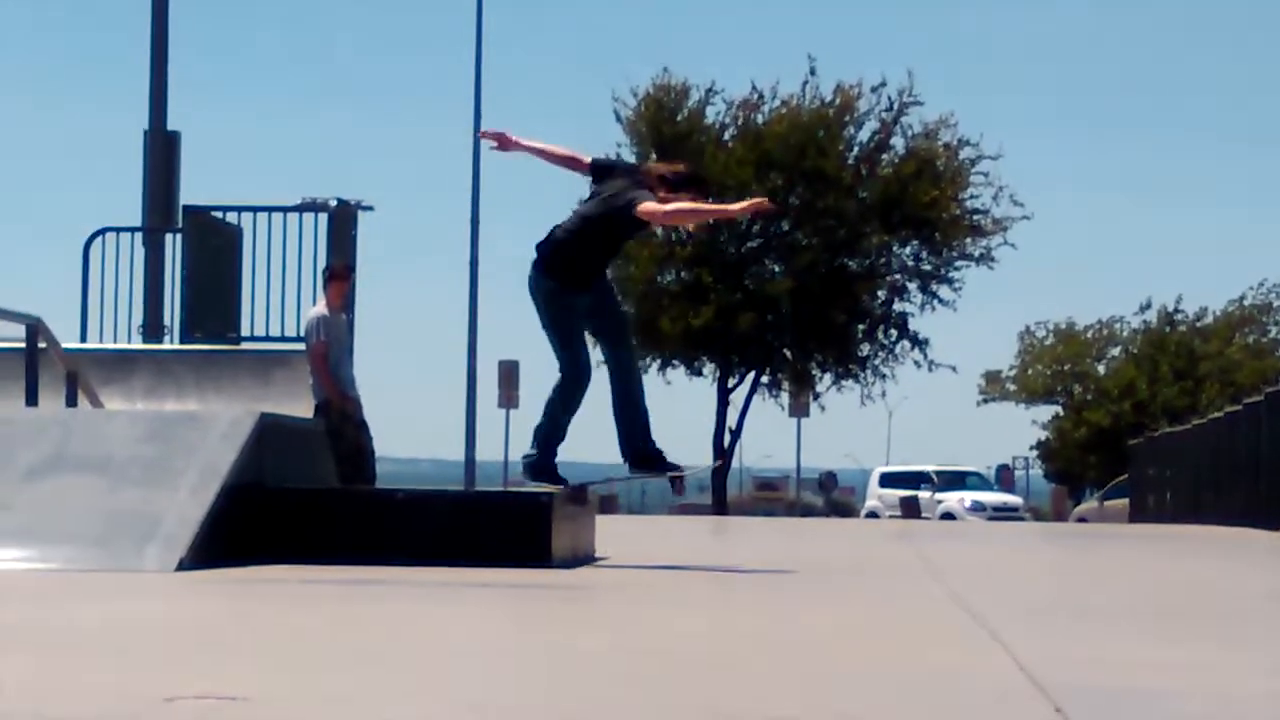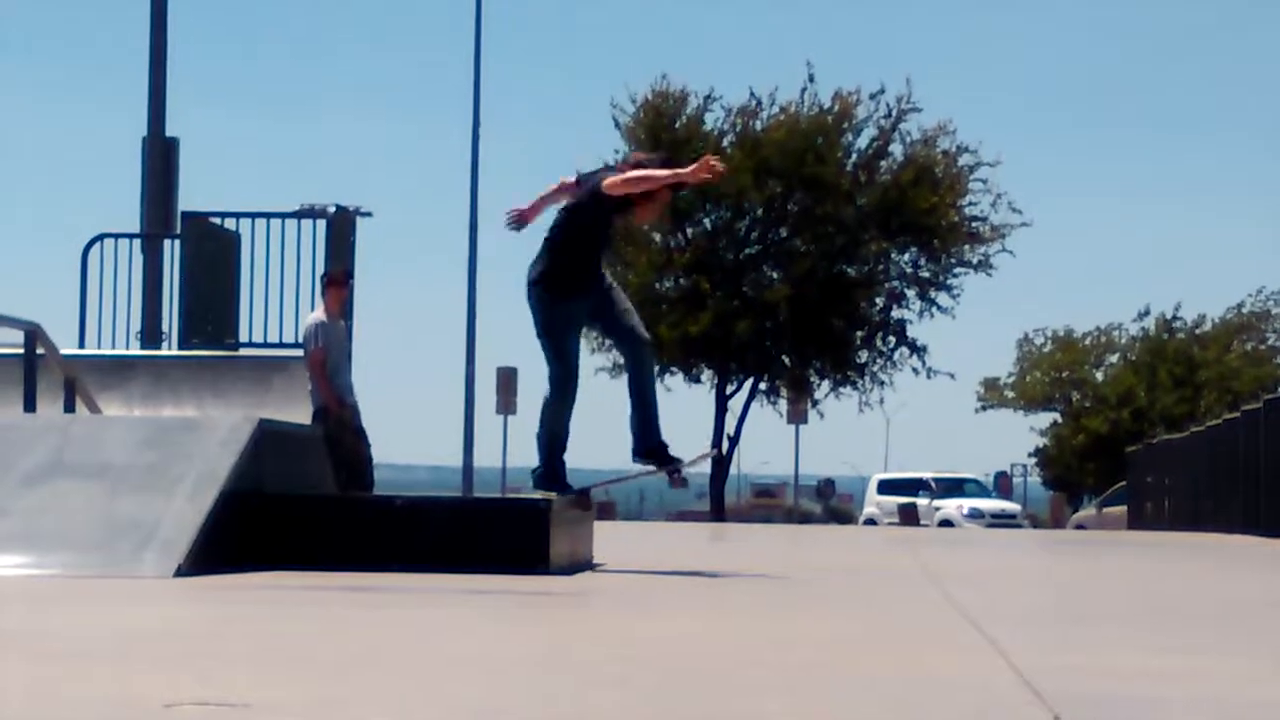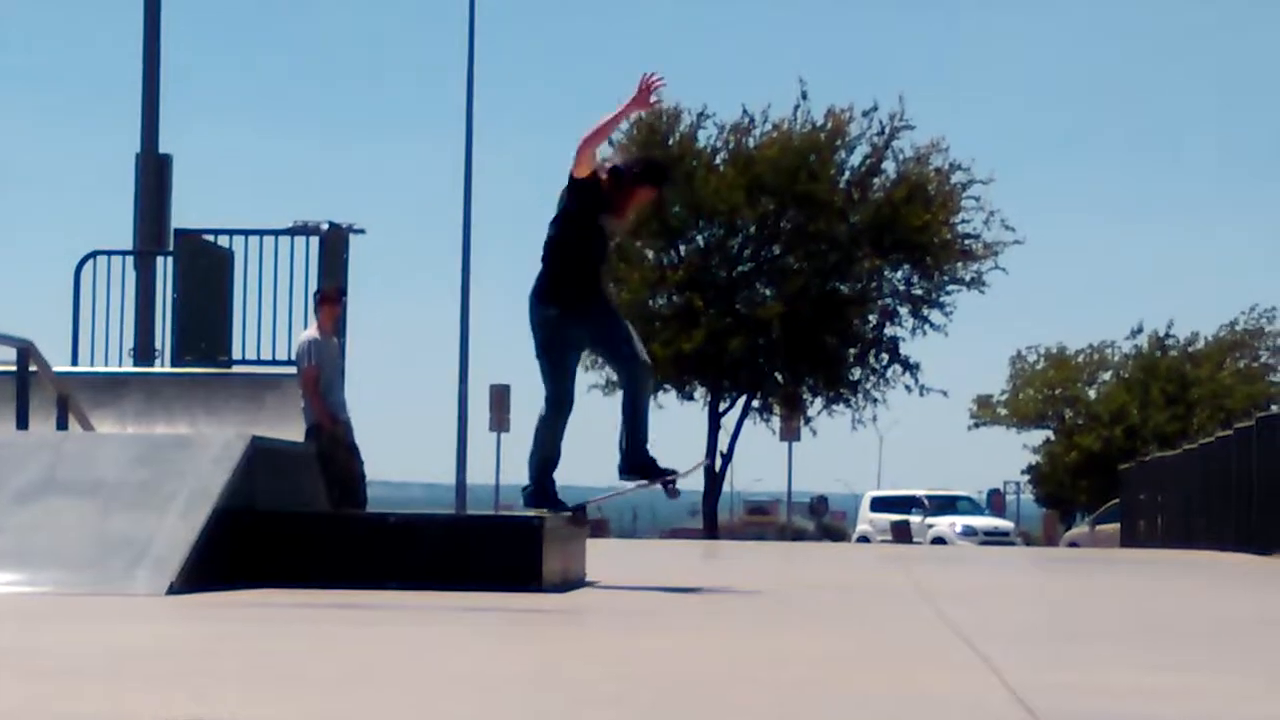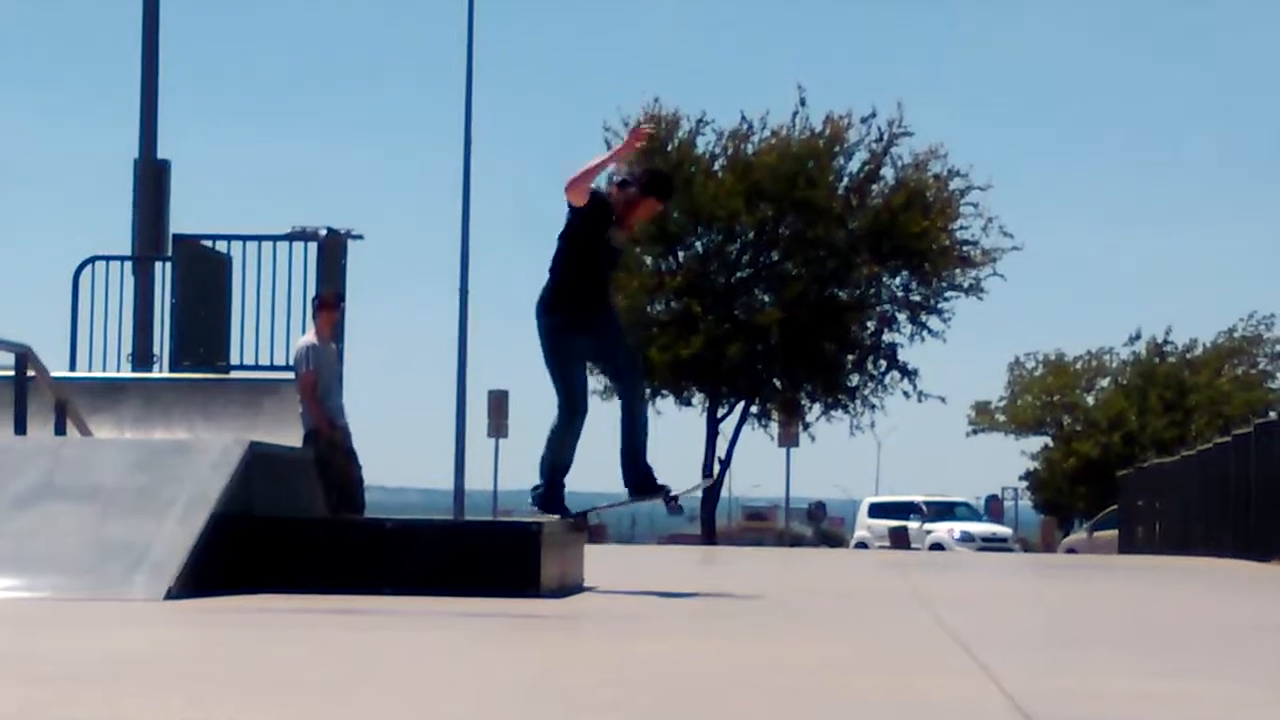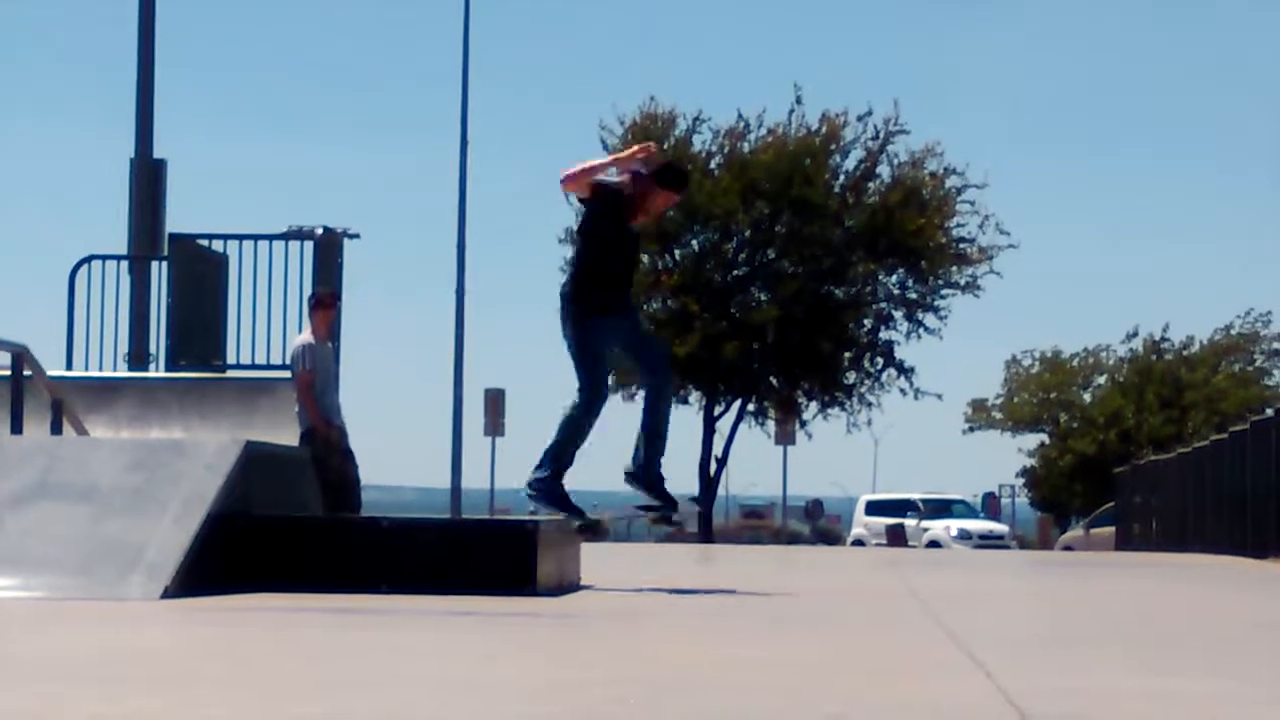
dt=0.2s
person 1, frame 1
left shoulder: (627, 176)
right shoulder: (630, 196)
left elbow: (570, 159)
right elbow: (663, 212)
left wrist: (518, 144)
right wrist: (729, 211)
left hip: (590, 278)
right hip: (554, 281)
left knee: (624, 360)
right knee: (577, 373)
left ankle: (640, 454)
right ankle: (539, 461)
person 1, frame 2
left shoulder: (600, 185)
right shoulder: (601, 192)
left elbow: (567, 185)
right elbow: (623, 181)
left wrist: (532, 209)
right wrist: (682, 175)
left hip: (590, 280)
right hip: (552, 289)
left knee: (639, 345)
right knee: (564, 382)
left ankle: (649, 446)
right ankle: (549, 475)
person 1, frame 3
left shoulder: (613, 210)
right shoulder: (587, 193)
right elbow: (584, 151)
right wrist: (631, 108)
left hip: (592, 304)
right hip: (554, 309)
left knee: (638, 370)
right knee: (559, 401)
left ankle: (635, 460)
right ankle: (539, 488)
person 1, frame 4
left shoulder: (618, 221)
right shoulder: (595, 209)
right elbow: (573, 188)
right wrist: (621, 151)
left hip: (599, 315)
right hip: (561, 318)
left knee: (634, 392)
right knee: (573, 406)
left ankle: (639, 479)
right ankle: (548, 492)
person 1, frame 5
left shoulder: (640, 208)
right shoulder: (612, 198)
right elbow: (570, 180)
right wrist: (621, 158)
left hip: (618, 310)
right hip: (583, 309)
left knee: (661, 381)
right knee: (593, 395)
left ankle: (645, 470)
right ankle: (545, 480)
person 2, frame 1
left shoulder: (342, 317)
right shoulder: (318, 317)
right elbow: (318, 363)
left wrist: (352, 397)
right wrist: (338, 400)
left hip: (348, 400)
right hip: (332, 403)
left knee: (363, 456)
right knee: (341, 460)
person 2, frame 2
left shoulder: (340, 323)
right shoulder: (317, 324)
right elbow: (317, 370)
left wrist: (349, 404)
right wrist: (336, 407)
left hip: (346, 406)
right hip: (330, 410)
left knee: (361, 463)
right knee: (339, 468)
person 2, frame 3
left shoulder: (333, 340)
right shoulder: (310, 341)
right elbow: (309, 387)
left wrist: (342, 422)
right wrist: (329, 424)
left hip: (339, 424)
right hip: (323, 427)
left knee: (354, 481)
right knee: (331, 485)
person 2, frame 4
left shoulder: (331, 346)
right shoulder: (308, 346)
right elbow: (307, 393)
left wrist: (340, 427)
right wrist: (327, 429)
left hip: (337, 429)
right hip: (321, 432)
left knee: (352, 486)
right knee: (328, 490)
person 2, frame 5
left shoulder: (328, 345)
right shoulder: (304, 346)
right elbow: (304, 392)
left wrist: (337, 426)
right wrist: (323, 429)
left hip: (334, 428)
right hip: (317, 431)
left knee: (348, 485)
right knee: (326, 489)
